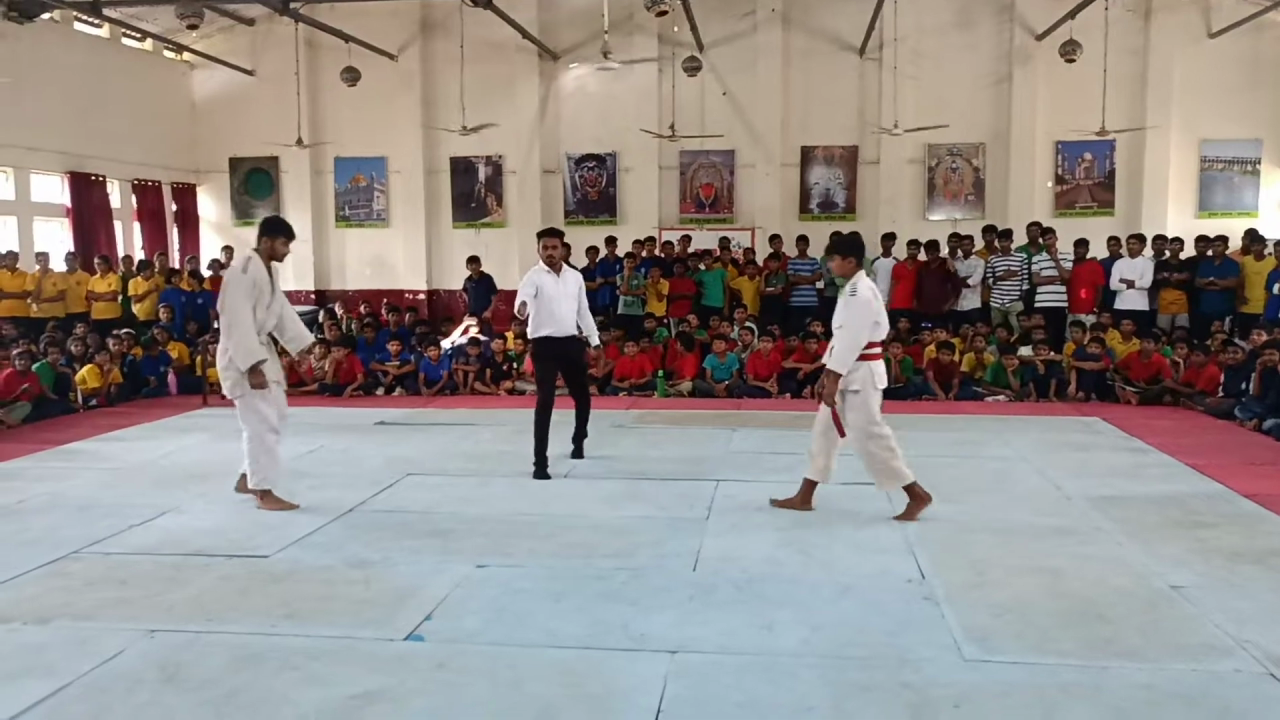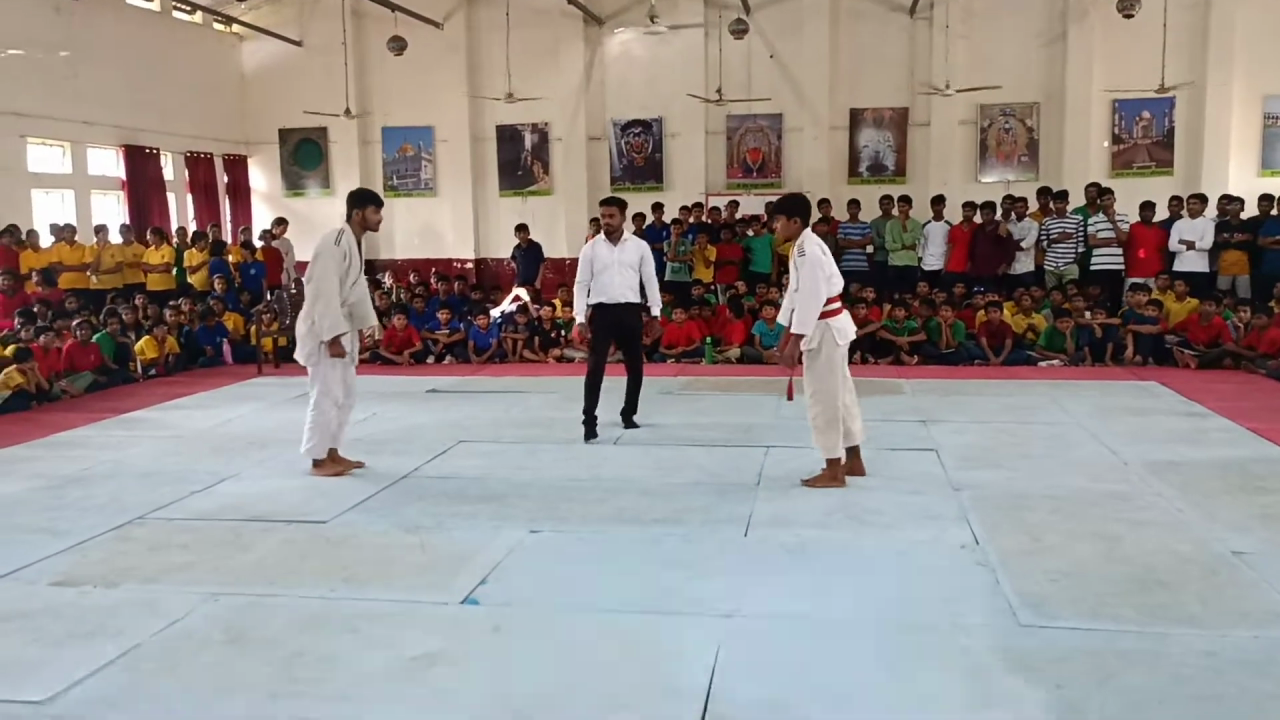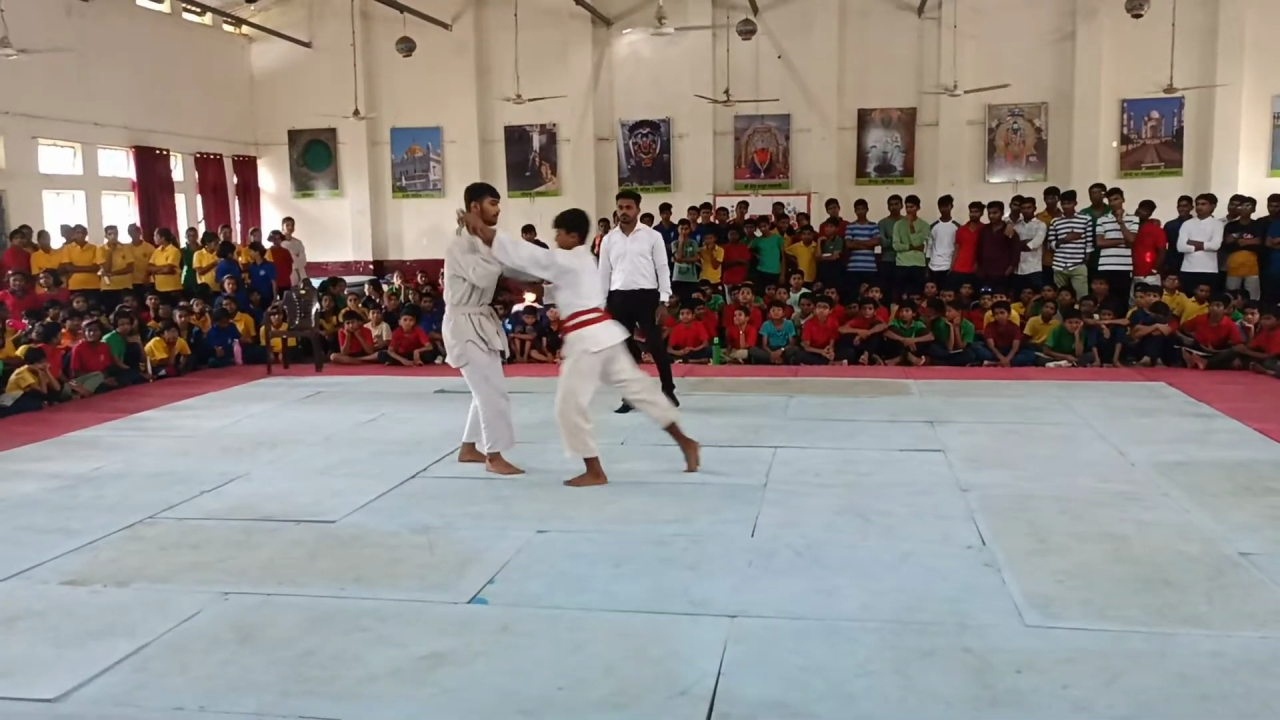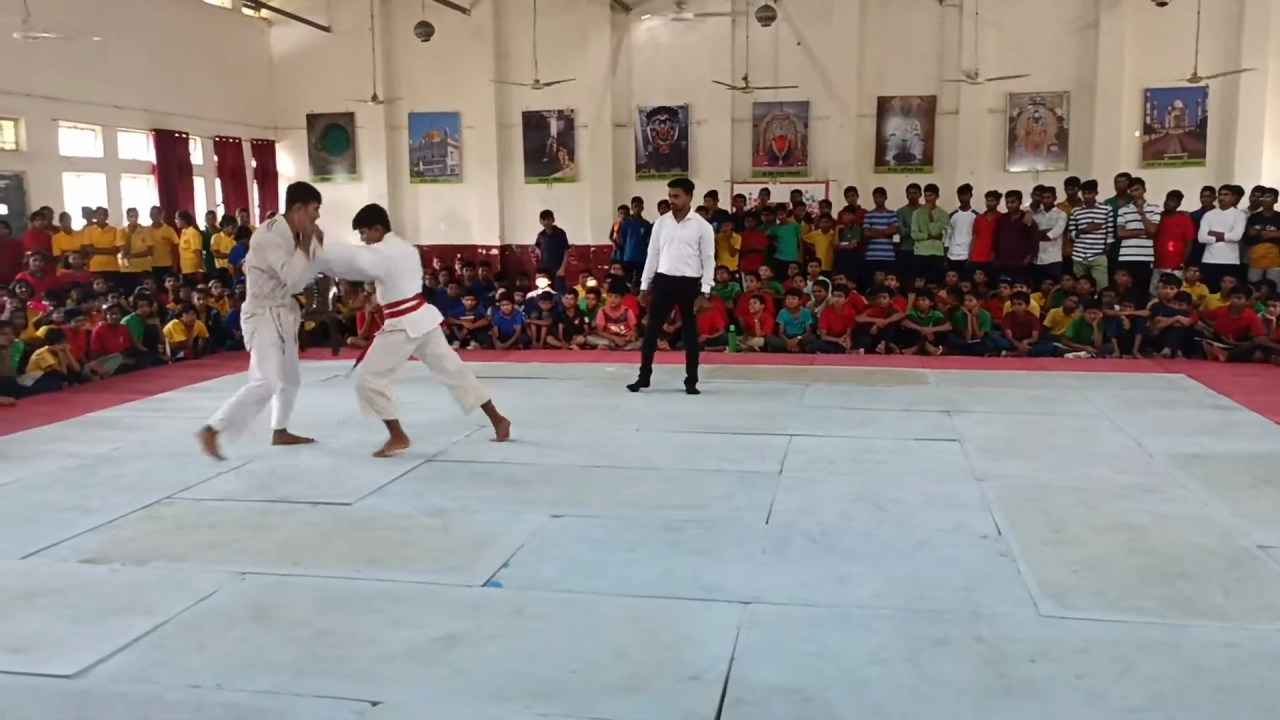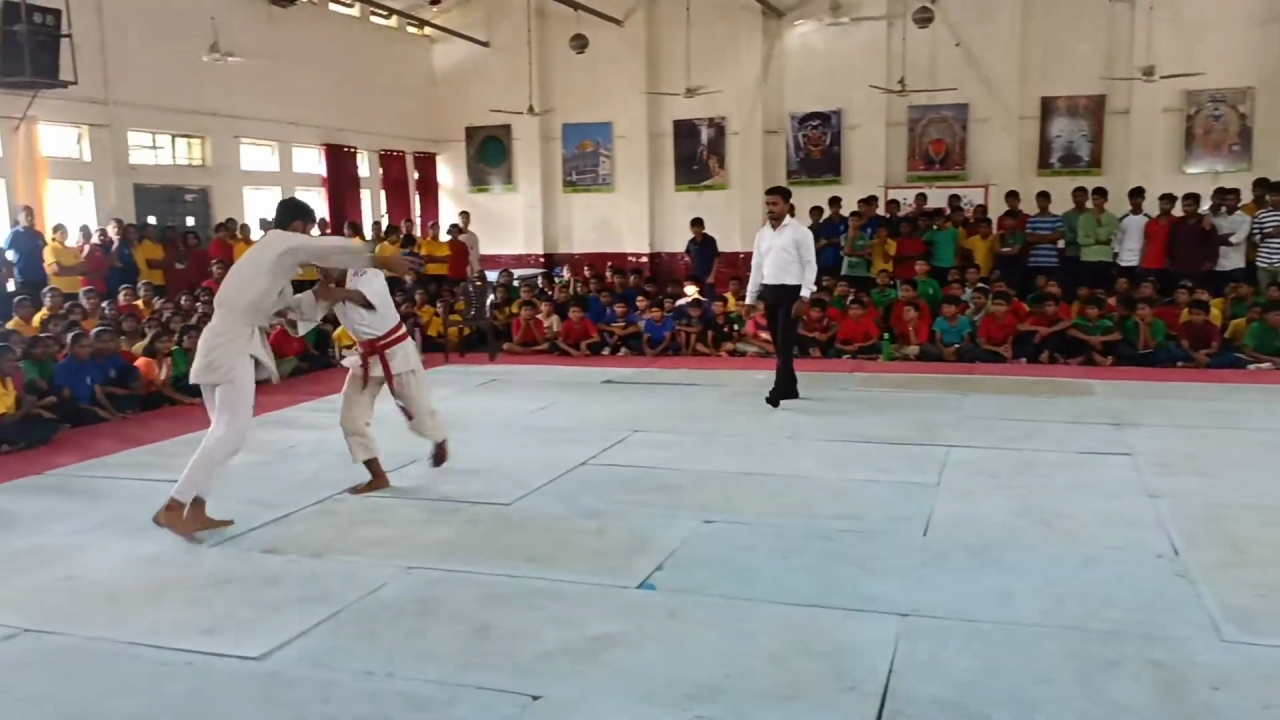
dt=1s
person 1, frame 1
left shoulder: (268, 271)
right shoulder: (242, 273)
left elbow: (282, 311)
right elbow: (238, 324)
left wrist: (301, 346)
right wrist: (253, 367)
left hip: (261, 351)
right hip: (241, 357)
left knee: (275, 416)
right knee: (262, 425)
left ankle: (247, 480)
right ankle: (264, 493)
person 1, frame 2
left shoulder: (355, 243)
right shoulder: (334, 245)
right elbow: (323, 295)
left wrist: (361, 327)
right wrist: (333, 338)
left hip: (341, 326)
right hip: (322, 328)
left knee: (345, 395)
right knee: (326, 396)
left ankle: (332, 453)
right ankle: (318, 461)
person 1, frame 3
left shoulder: (483, 240)
right shoulder: (463, 242)
left elbow: (503, 271)
right elbow: (484, 277)
left hip: (482, 322)
right hip: (464, 323)
left knee: (487, 391)
right knee: (492, 391)
left ankle: (469, 448)
right ankle: (494, 456)
person 1, frame 4
left shoulder: (300, 236)
right shoulder: (270, 236)
left elbow: (321, 263)
right elbow: (294, 278)
right wrist: (305, 243)
left hip: (284, 313)
right hip: (263, 315)
left knee: (289, 378)
right knee: (266, 383)
left ankle: (280, 431)
right ankle: (211, 430)
person 1, frame 5
left shoulder: (270, 249)
right shoulder: (285, 243)
left elbow: (280, 299)
right elbow: (329, 248)
right wrist: (378, 259)
left hip: (224, 338)
right hip: (230, 344)
left knee: (228, 428)
right knee: (231, 432)
left ankle: (196, 509)
right ankle: (175, 507)
person 2, frame 1
left shoulder: (859, 292)
right shoulder: (856, 288)
left elbow: (852, 339)
left wrist: (832, 377)
right wrist: (828, 372)
left hip: (860, 373)
right hip: (850, 372)
left knee: (871, 436)
right knee: (824, 432)
left ankle: (916, 494)
right ankle: (804, 498)
person 2, frame 2
left shoulder: (808, 250)
right shoulder: (806, 246)
left elbow: (811, 299)
right elbow: (796, 293)
left wrist: (795, 342)
right wrist: (787, 334)
left hip: (825, 329)
right hip: (829, 326)
left knee: (822, 398)
right knee: (839, 394)
left ankle: (833, 471)
right ankle: (853, 461)
person 2, frame 3
left shoulder: (564, 260)
right shoulder: (584, 259)
left elbow: (524, 255)
left wrist: (482, 229)
left hip: (585, 338)
right hip: (603, 333)
left knee: (570, 406)
right knee: (638, 388)
left ankle: (594, 472)
right ankle: (684, 440)
person 2, frame 4
left shoulder: (381, 253)
right shoulder: (405, 248)
left elbow: (350, 257)
left wrist: (316, 236)
left hip: (404, 324)
right hip: (423, 317)
left knee: (369, 378)
right knee: (452, 369)
left ankle: (398, 436)
right ankle: (498, 421)
person 2, frame 5
left shoulder: (368, 277)
right shoulder: (327, 290)
left elbow: (373, 299)
right elbow: (303, 309)
left wrist: (341, 295)
left hip: (396, 352)
right hip: (366, 358)
left knee: (419, 412)
right knee: (352, 420)
left ankle: (440, 441)
right ankle: (379, 478)
person 3, frame 1
left shoulder: (575, 277)
right shoulder: (533, 277)
left elbow: (583, 311)
right elbow: (523, 299)
left wrist: (595, 342)
right wrist: (522, 308)
left hip: (571, 342)
right hip: (544, 344)
left knee: (582, 397)
right knee: (545, 402)
left ankle: (578, 441)
right ankle: (540, 462)
person 3, frame 2
left shoulder: (640, 246)
right shoulder: (591, 248)
left elbow: (650, 280)
right elbow: (581, 284)
left wrist: (655, 313)
right wrist: (580, 317)
left hip: (630, 311)
right hip: (602, 312)
left knee: (635, 368)
right knee: (595, 367)
left ankle: (628, 413)
right ankle: (589, 422)
person 3, frame 3
left shoulder: (652, 236)
right shoulder: (609, 239)
left elbow: (663, 269)
right elbow: (604, 273)
left wrist: (663, 301)
left hip: (646, 296)
right hip: (619, 297)
left knee: (656, 345)
left ankle: (668, 390)
right ankle: (628, 399)
person 3, frame 4
left shoulder: (702, 226)
right shoulder: (661, 223)
left elbow: (708, 260)
right elbow: (653, 254)
left wrist: (704, 292)
right wrist: (645, 285)
left hip: (689, 283)
right hip: (663, 280)
left knee: (690, 333)
right knee: (652, 328)
left ankle: (691, 381)
right ankle: (644, 376)
person 3, frame 5
left shoulder: (800, 232)
right shoulder: (762, 234)
left elbow: (810, 266)
right elbow: (756, 268)
left wrist: (804, 297)
right wrist: (750, 298)
left hip: (791, 291)
right hip: (770, 292)
left knee: (785, 341)
right knee: (779, 343)
left ankle: (778, 391)
right ankle: (790, 388)
